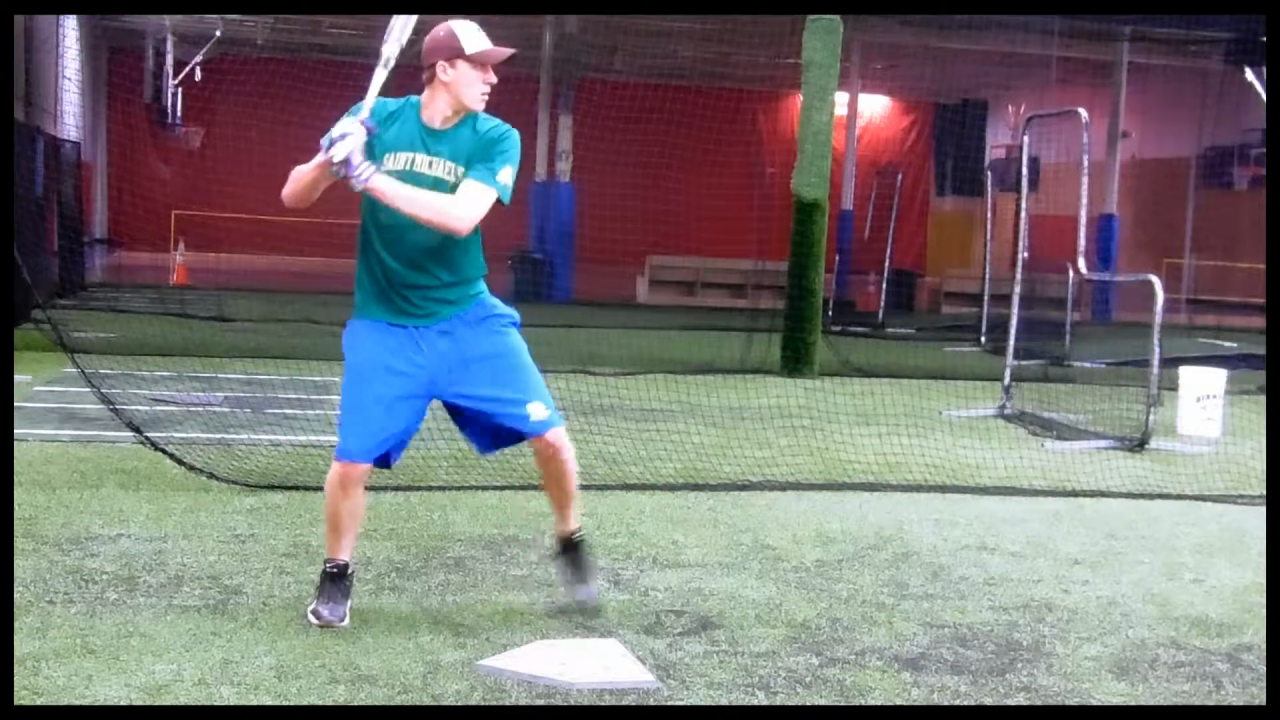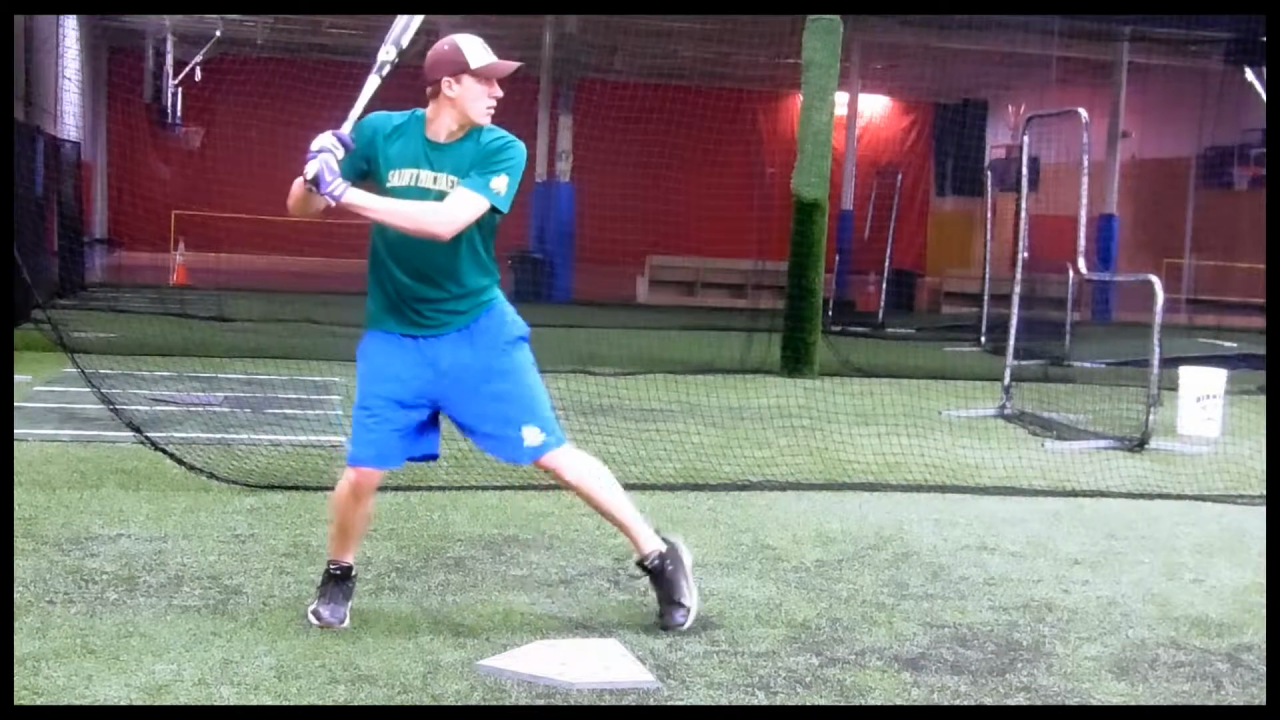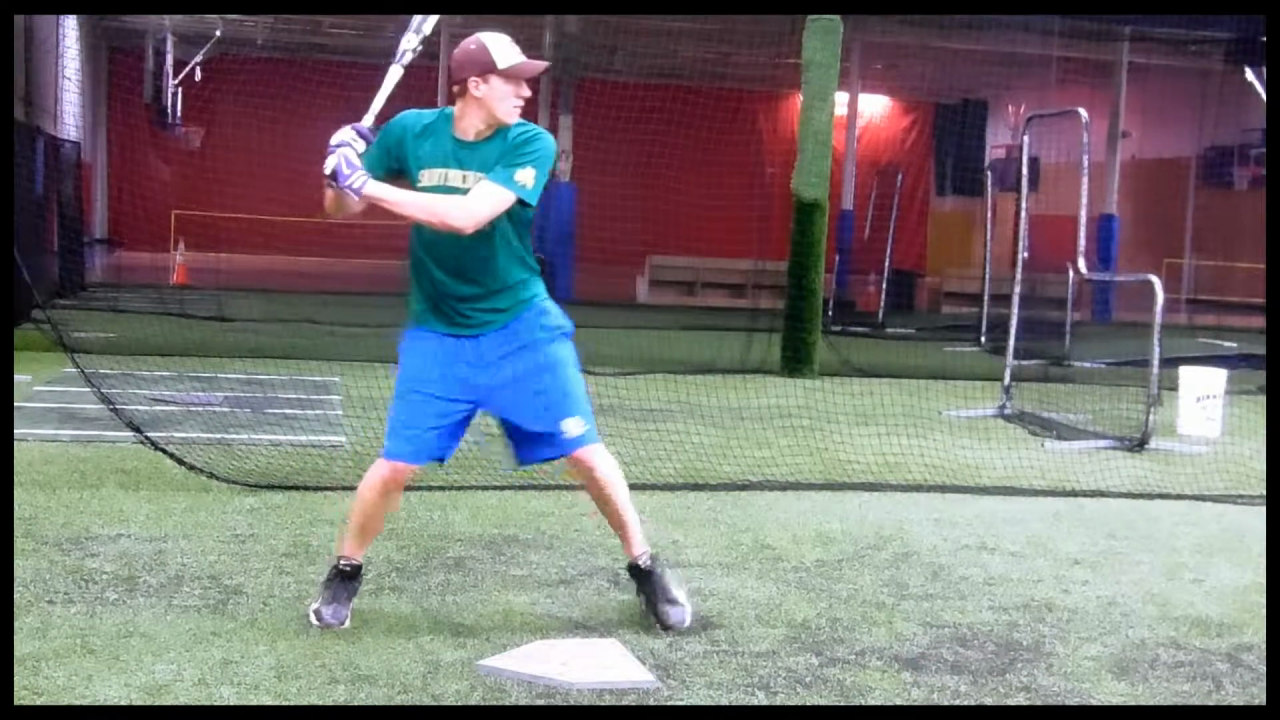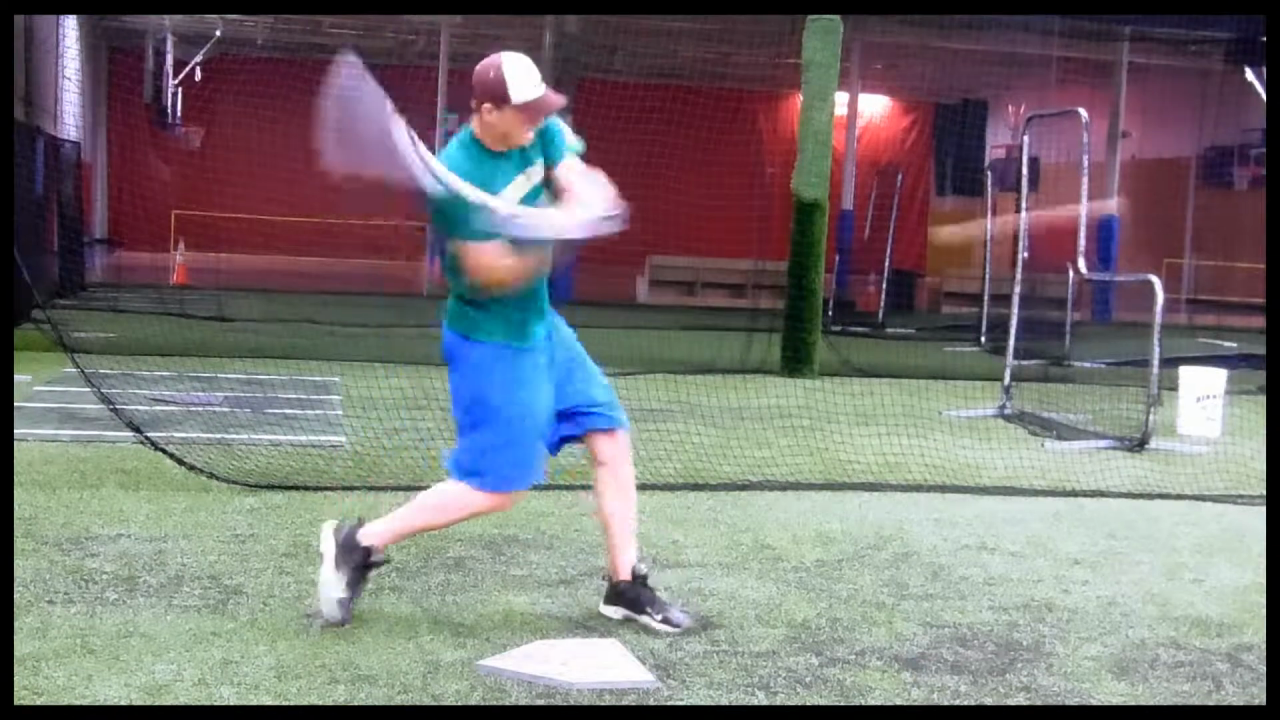
dt=0.2s
person 1, frame 1
left shoulder: (497, 140)
right shoulder: (379, 120)
left elbow: (461, 216)
right elbow: (294, 197)
left wrist: (370, 177)
right wrist: (331, 156)
left hip: (466, 315)
right hip: (381, 325)
left knee: (548, 437)
right knee: (354, 462)
left ankle: (570, 543)
right ankle: (336, 575)
person 1, frame 2
left shoulder: (502, 150)
right shoulder: (379, 132)
left elbow: (445, 222)
right elbow: (300, 207)
left wrist: (345, 192)
right wrist: (316, 169)
left hip: (480, 330)
right hip: (397, 336)
left knee: (551, 454)
right knee: (364, 469)
left ankle: (658, 556)
right ankle: (337, 575)
person 1, frame 3
left shoulder: (532, 144)
right shoulder: (410, 131)
left elbow: (467, 216)
right elbow: (340, 209)
left wrist: (369, 184)
right wrist: (343, 169)
left hip: (524, 326)
right hip: (441, 334)
left knee: (585, 451)
right knee: (398, 465)
left ankle: (643, 567)
right ankle: (344, 574)
person 1, frame 4
left shoulder: (543, 130)
right shoulder: (456, 174)
left elbow: (584, 186)
right elbow: (492, 276)
right wrist: (530, 242)
left hip: (538, 326)
right hip: (491, 344)
left knee: (612, 440)
right knee: (494, 487)
left ankle: (626, 583)
right ankle: (358, 544)
